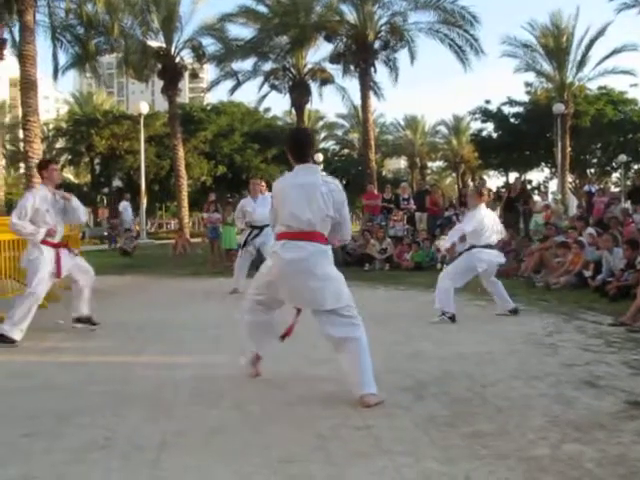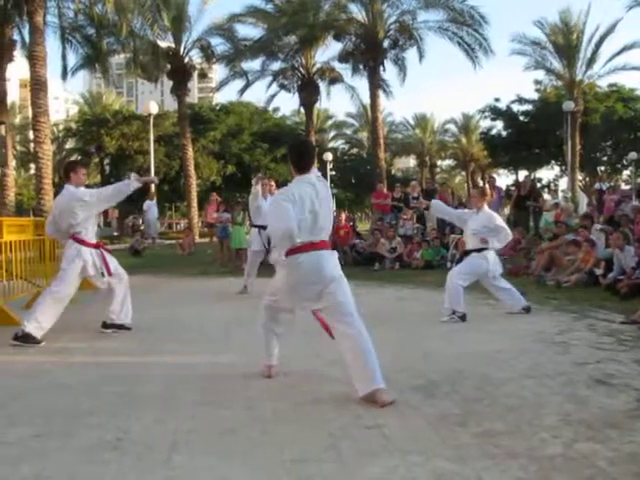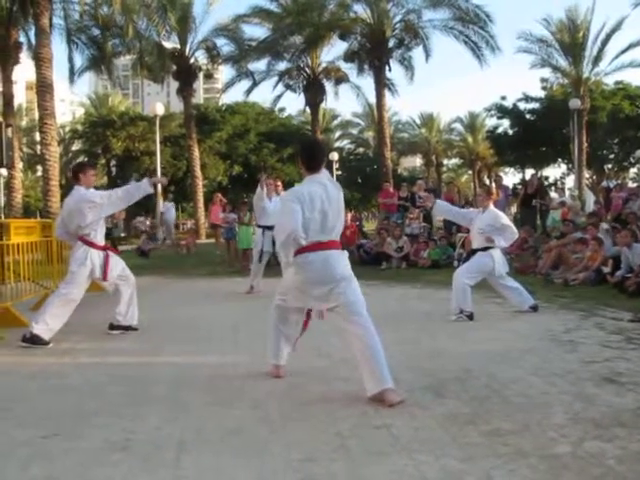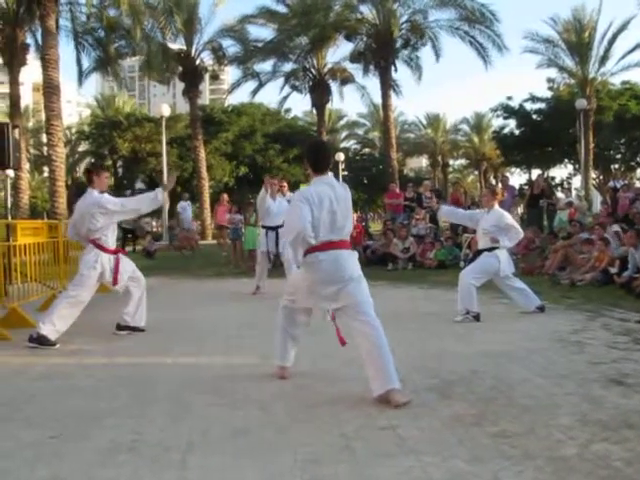
dt=0.5s
person 1, frame 1
left shoulder: (281, 184)
right shoulder: (331, 185)
right elbow: (343, 232)
left hip: (282, 255)
right hip: (316, 258)
left knee: (256, 302)
right knee: (348, 325)
left ankle: (256, 356)
right ankle: (367, 391)
person 1, frame 2
left shoulder: (285, 195)
right shoulder: (323, 187)
left elbow: (283, 231)
left wrist: (277, 254)
left hip: (295, 264)
right hip: (324, 261)
left knee: (270, 309)
right knee: (349, 323)
left ankle: (270, 363)
right ankle: (374, 388)
person 1, frame 3
left shoulder: (295, 194)
right shoulder: (335, 188)
left elbow: (288, 232)
left wrist: (288, 259)
left hip: (305, 263)
right hip: (334, 260)
left knee: (282, 309)
right knee: (358, 321)
left ankle: (277, 364)
right ankle: (383, 387)
person 1, frame 4
left shoulder: (304, 195)
right shoulder: (343, 190)
left elbow: (297, 231)
left wrist: (300, 257)
left hip: (316, 263)
right hip: (344, 260)
left knee: (289, 309)
right knee: (366, 322)
left ankle: (283, 365)
right ankle: (389, 388)
person 2, frame 1
left shoulder: (61, 197)
right shoulder: (33, 196)
left elbow: (81, 218)
right elbow: (15, 222)
left wrist: (72, 200)
right wrist: (41, 233)
left hip: (59, 250)
right hip: (41, 250)
left knee: (86, 273)
right knee: (36, 292)
left ankle: (81, 315)
person 2, frame 2
left shoulder: (61, 200)
right shoulder: (78, 195)
left elbow: (51, 229)
right elbow: (108, 193)
left wrist: (70, 237)
right wrist: (137, 181)
left hip: (92, 250)
right hip: (80, 252)
left knee: (120, 279)
right knee: (59, 291)
left ankle: (115, 321)
right ankle: (27, 331)
person 2, frame 3
left shoulder: (71, 200)
right shoulder: (87, 197)
left elbow: (61, 232)
right elbow: (118, 196)
left wrist: (80, 239)
right wrist: (149, 182)
left hip: (99, 252)
right hip: (87, 254)
left knee: (127, 281)
right knee: (68, 293)
left ankle: (122, 322)
right ankle: (35, 333)
person 2, frame 4
left shoulder: (84, 202)
right shoulder: (101, 202)
left elbow: (73, 232)
right elbow: (134, 205)
left wrist: (92, 240)
right wrist: (164, 190)
left hip: (109, 255)
right hip: (97, 258)
left knee: (137, 282)
right knee: (76, 296)
left ankle: (129, 323)
right ankle: (42, 333)
person 3, frame 1
left shoulder: (475, 214)
right shoulder: (491, 214)
left elbow: (461, 229)
right elbow: (501, 233)
left wrist: (446, 244)
left hip: (476, 254)
right hip: (489, 253)
left knee: (446, 278)
right knee: (490, 282)
left ankle: (448, 313)
right ankle: (510, 308)
person 3, frame 2
left shoulder: (490, 216)
right shoulder: (469, 215)
left elbow: (506, 234)
right elbow: (450, 213)
left wrist: (490, 242)
right wrist: (430, 204)
left hip: (481, 257)
right hip: (474, 256)
left knee: (454, 277)
right knee: (496, 283)
left ankle: (458, 313)
right ankle: (522, 306)
person 3, frame 3
left shoulder: (496, 215)
right shoulder: (476, 214)
left elbow: (512, 233)
right elbow: (455, 212)
left wrist: (496, 241)
right wrist: (434, 203)
left hip: (487, 255)
right hip: (481, 254)
left knee: (461, 276)
right knee: (503, 282)
left ankle: (465, 312)
right ankle: (530, 304)
person 3, frame 4
left shoulder: (501, 215)
right shoulder: (482, 214)
left elbow: (517, 232)
right elbow: (462, 216)
left wrist: (501, 241)
right wrist: (440, 208)
left hip: (493, 256)
right hip: (488, 255)
left knee: (466, 277)
right knee: (509, 283)
left ankle: (471, 312)
right ankle: (536, 305)
person 4, frame 1
left shoulder: (267, 199)
right shoulder: (244, 202)
left elbow: (270, 214)
right elbow: (238, 217)
left wrist: (255, 217)
right wrist: (243, 225)
left hip: (265, 233)
right hip: (250, 234)
right knee: (241, 261)
right ankle: (237, 286)
person 4, frame 2
right shoulder: (254, 198)
right elbow: (255, 192)
right wrist: (256, 182)
right hip: (258, 233)
right knee: (252, 261)
right ankle: (246, 285)
person 4, frame 3
left shoulder: (279, 200)
right shoulder: (258, 199)
right elbow: (260, 194)
right wrist: (261, 183)
right hip: (263, 233)
right knee: (258, 261)
right ankle: (253, 285)
person 4, frame 4
left shoulder: (283, 201)
right shoulder: (262, 199)
right elbow: (262, 199)
right wrist: (266, 186)
left hip: (281, 233)
right hip: (267, 234)
left knee: (288, 260)
right knee: (262, 261)
right ankle: (258, 285)
